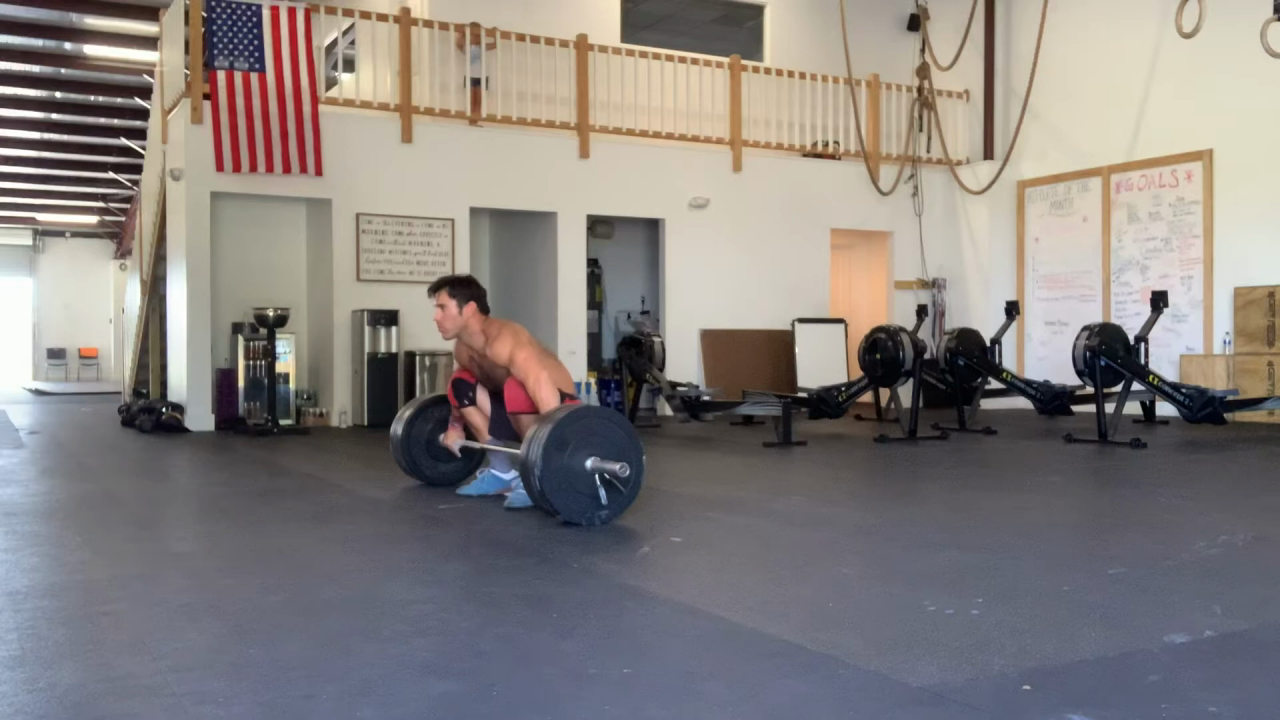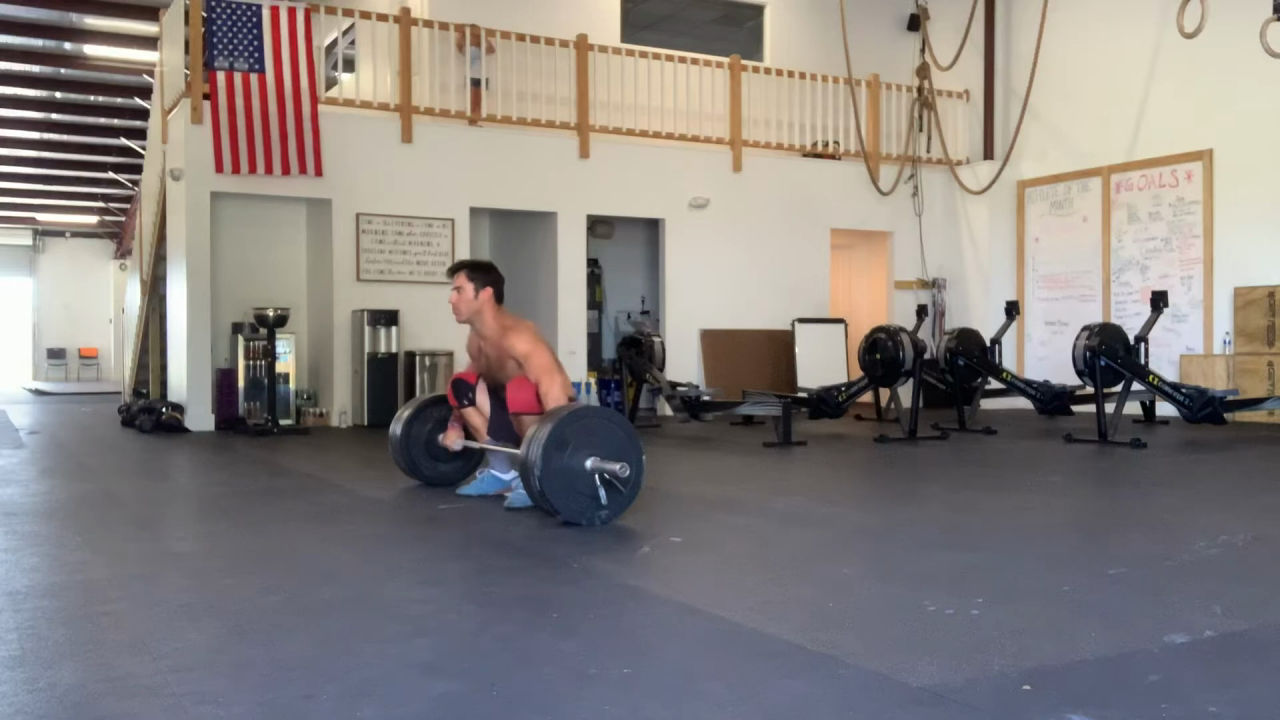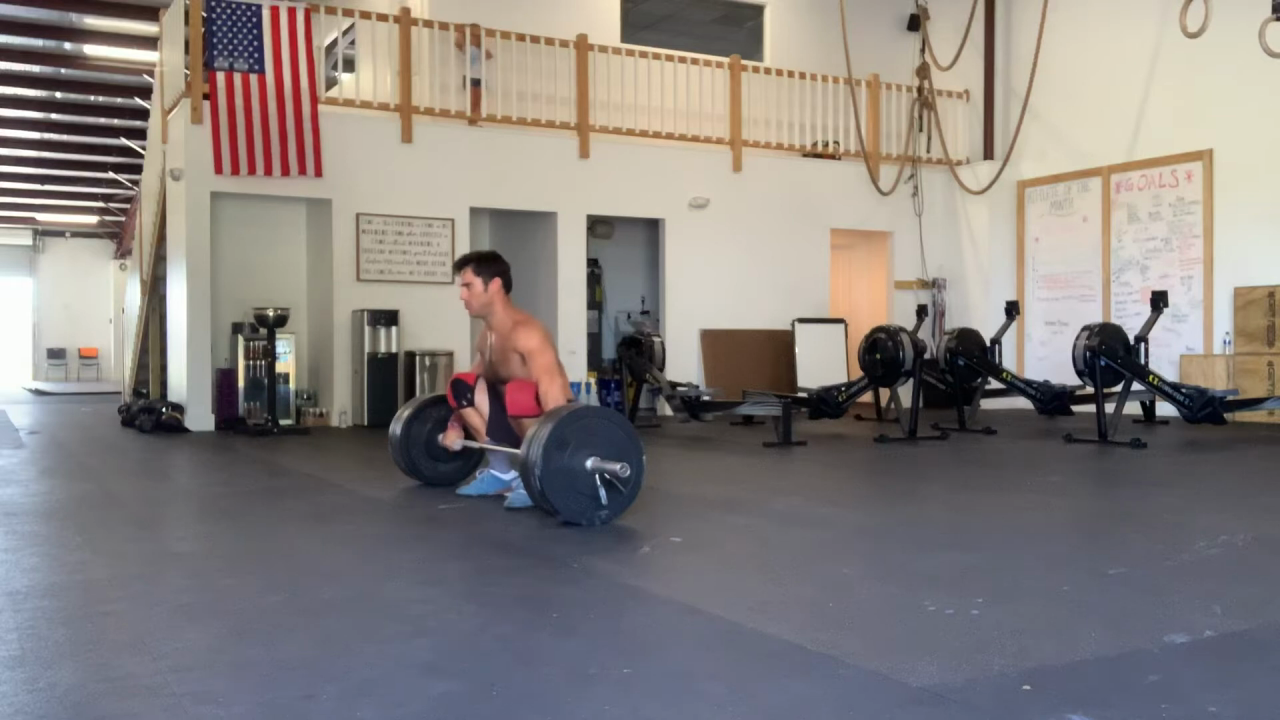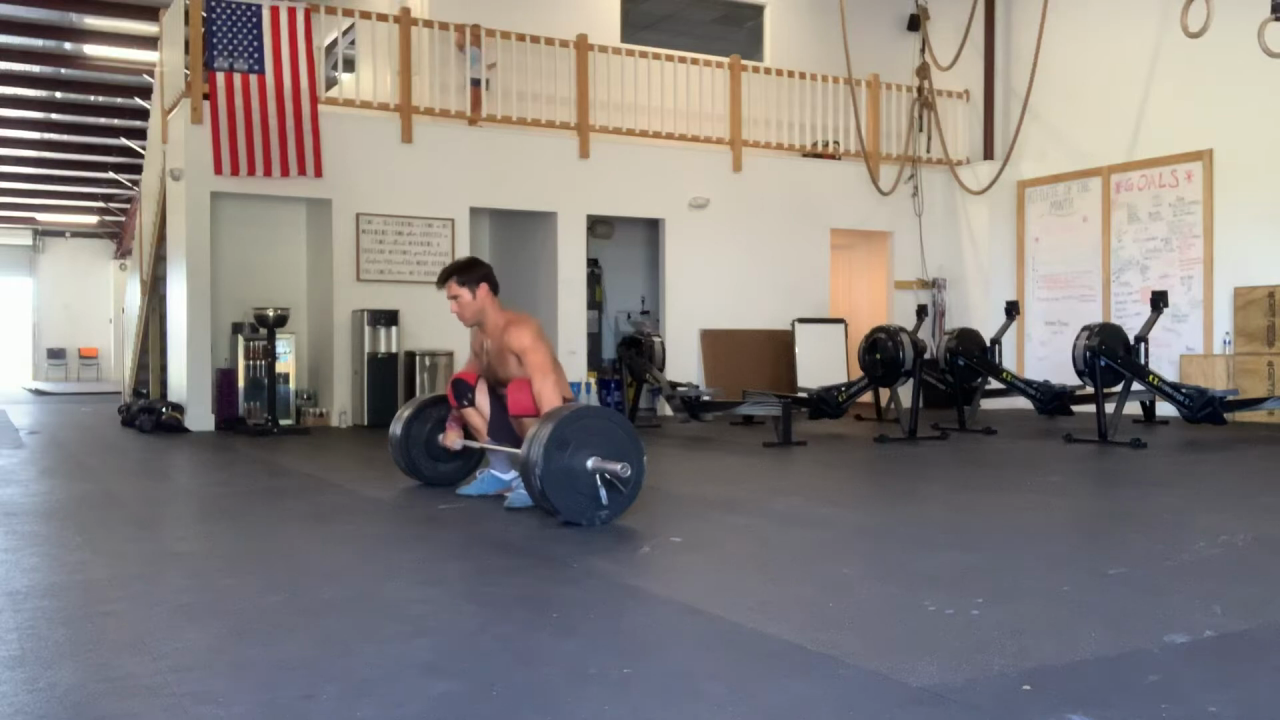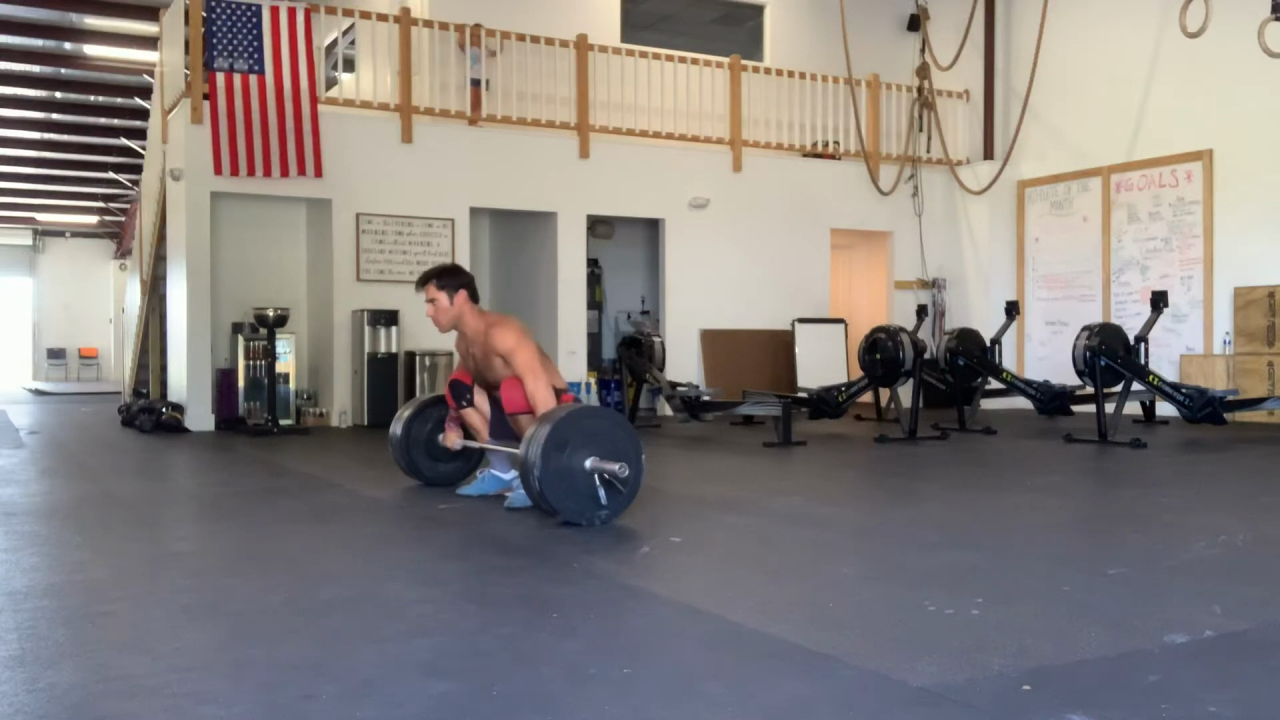
dt=0.4s
person 1, frame 1
left shoulder: (501, 339)
right shoulder: (464, 350)
left elbow: (540, 381)
right elbow: (464, 387)
right wrist: (456, 425)
right hip: (523, 416)
left knee: (517, 388)
right knee: (461, 386)
right ankle: (502, 472)
person 1, frame 2
left shoulder: (514, 334)
right shoulder: (476, 340)
left elbow: (552, 383)
right elbow: (473, 378)
right wrist: (456, 425)
right hip: (522, 419)
left knee: (519, 389)
right knee: (462, 386)
right ankle: (502, 473)
person 1, frame 3
left shoulder: (525, 330)
right shoulder: (487, 335)
left elbow: (552, 385)
right elbow: (476, 381)
right wrist: (456, 424)
right hip: (520, 421)
left knee: (518, 393)
right knee: (461, 386)
right ankle: (503, 473)
person 1, frame 4
left shoulder: (518, 330)
right shoulder: (480, 337)
left elbow: (545, 384)
right elbow: (469, 378)
right wrist: (454, 424)
right hip: (521, 422)
left knee: (520, 392)
right knee: (462, 385)
right ankle: (503, 472)
person 1, frame 5
left shoulder: (501, 331)
right shoulder: (465, 340)
left elbow: (538, 384)
right elbow: (464, 385)
right wrist: (453, 425)
left knee: (513, 390)
right knee: (459, 386)
right ankle: (503, 473)
